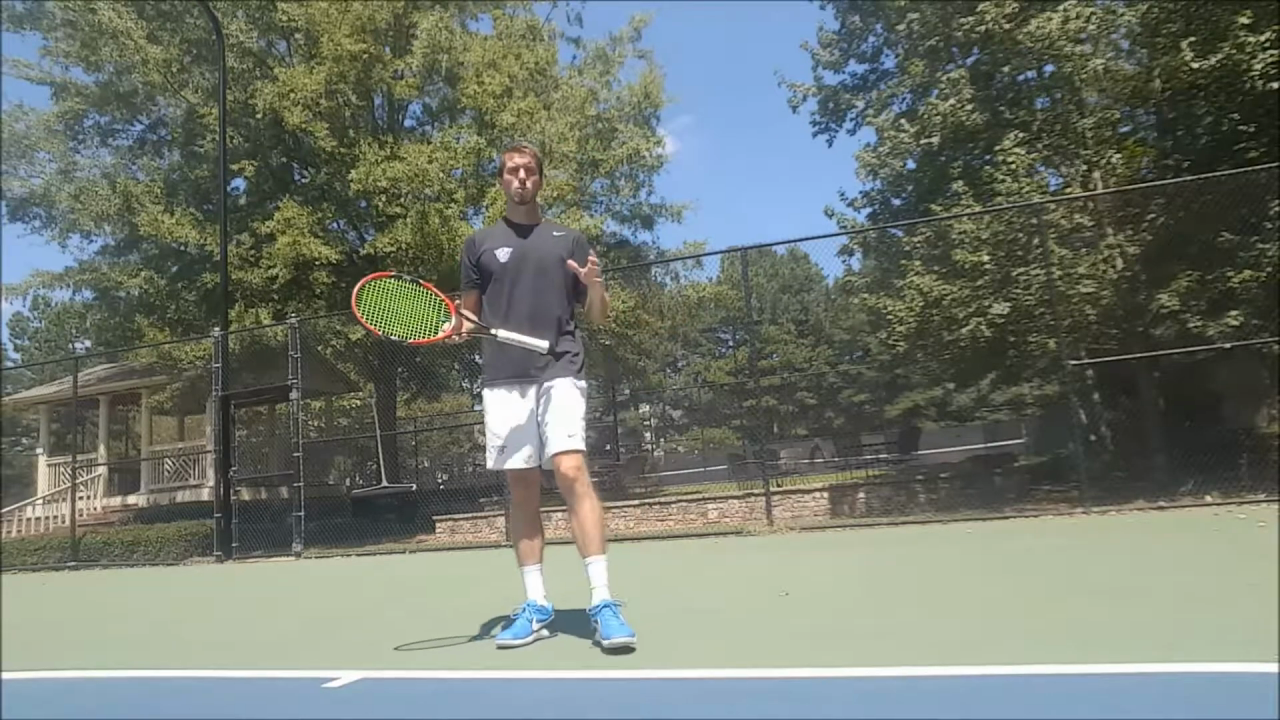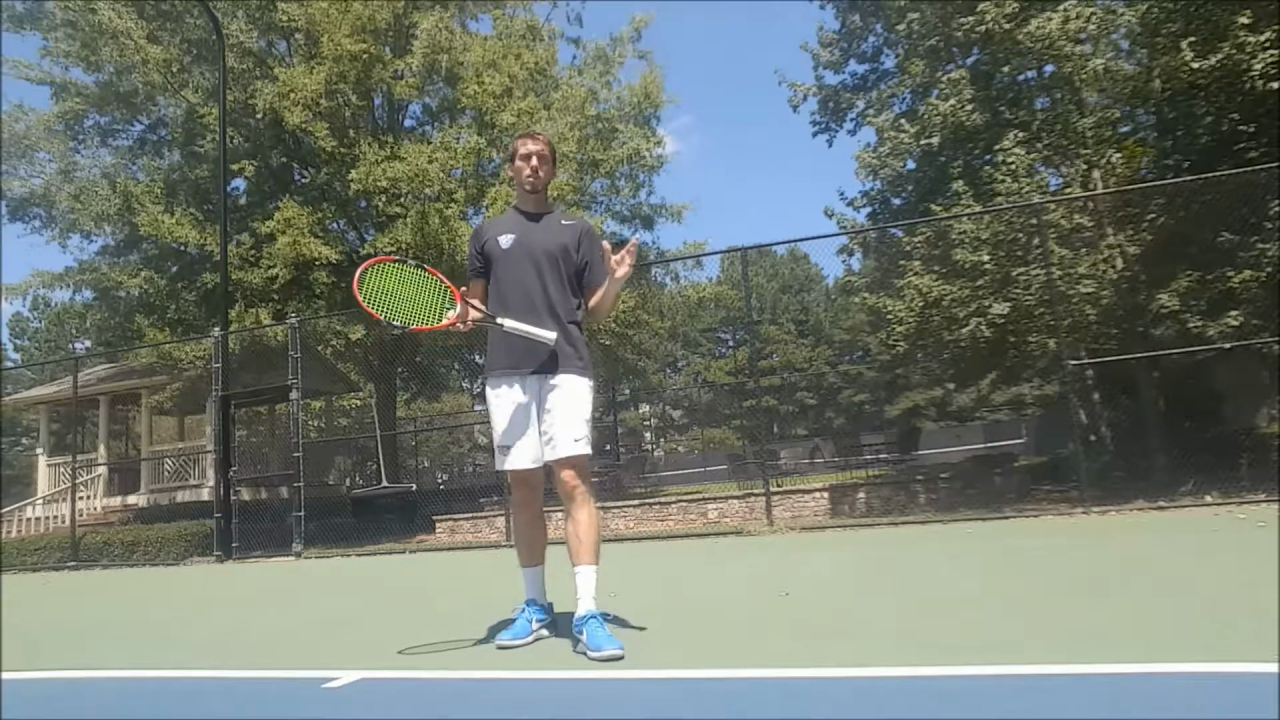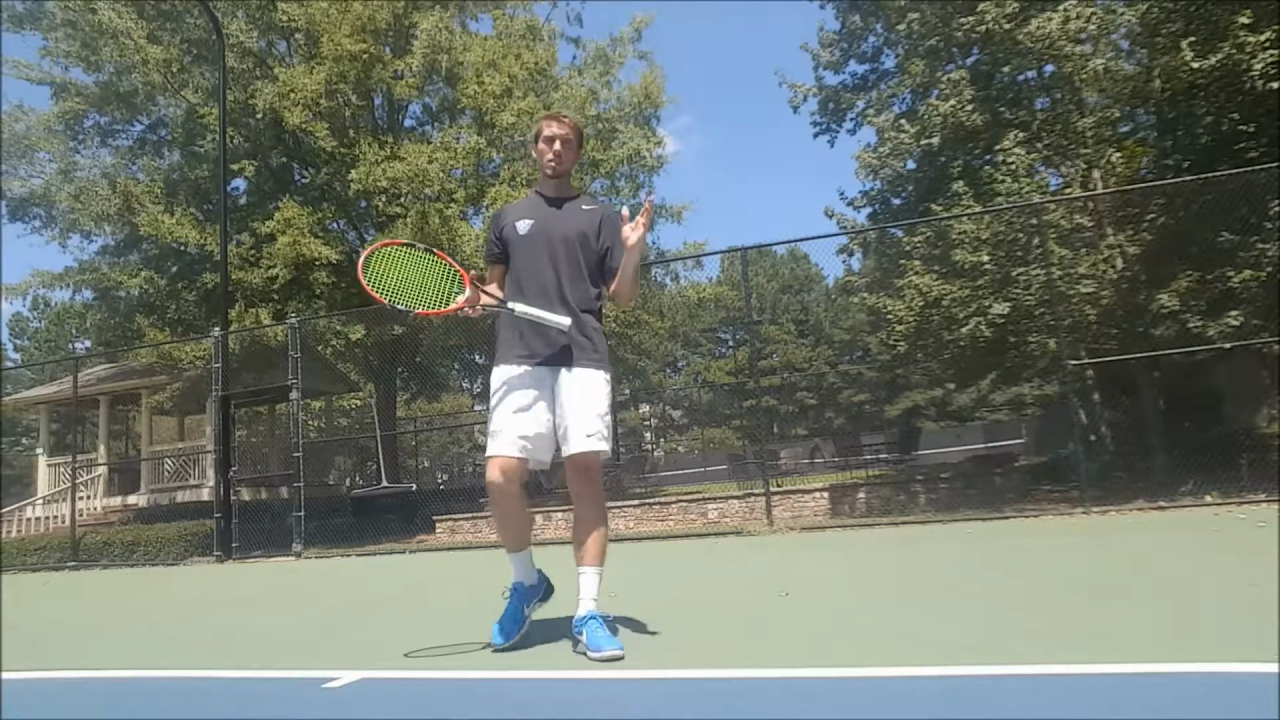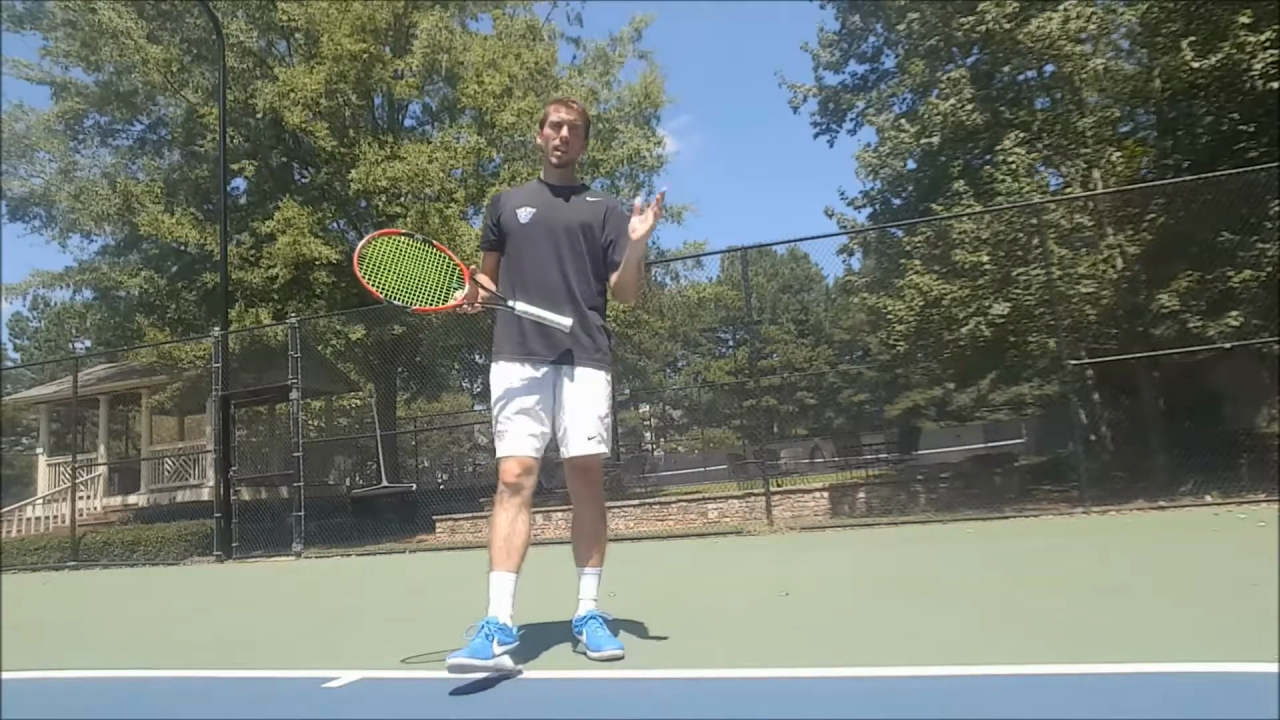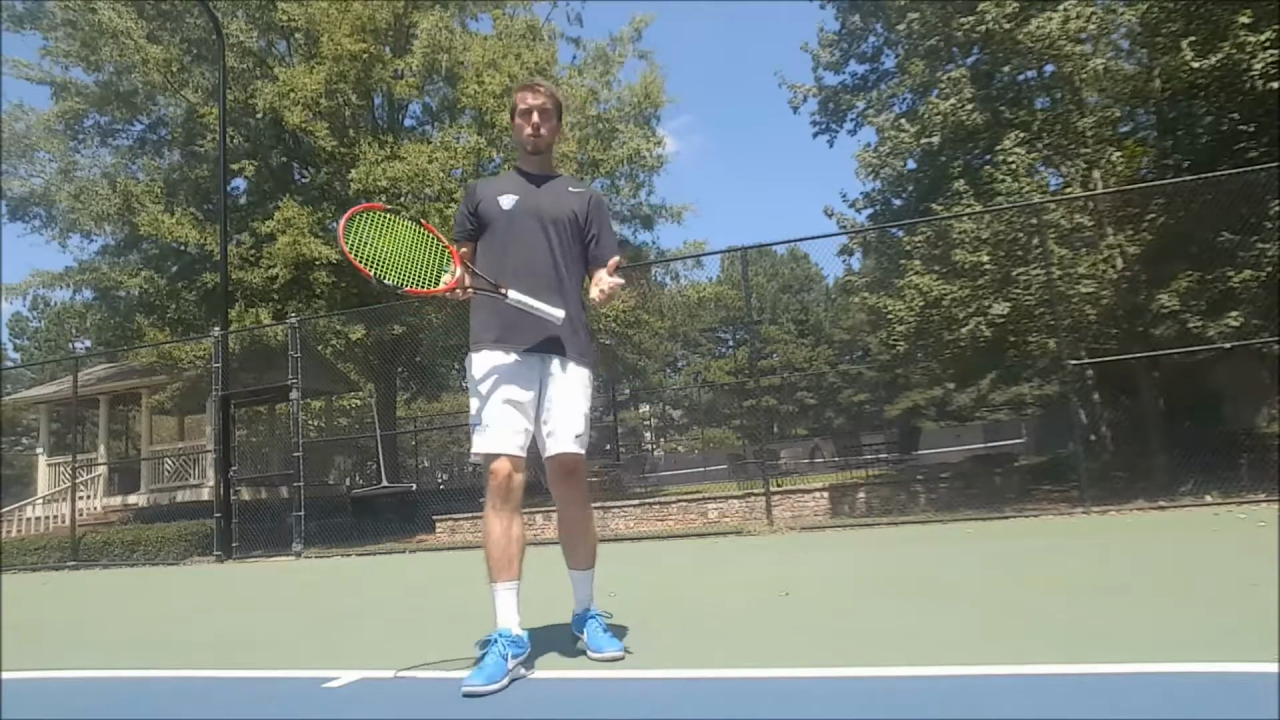
dt=0.4s
person 1, frame 1
left shoulder: (569, 240)
right shoulder: (480, 243)
left elbow: (598, 316)
right elbow: (469, 311)
left wrist: (596, 287)
right wrist: (460, 326)
left hip: (561, 373)
right hip: (504, 380)
left knee: (572, 473)
right knee: (521, 487)
left ankle: (602, 601)
right ankle: (535, 606)
person 1, frame 2
left shoulder: (577, 230)
right shoulder: (487, 233)
left elbow: (596, 310)
right elbow: (476, 300)
left wrist: (616, 279)
right wrist: (465, 315)
left hip: (566, 369)
right hip: (507, 374)
left knee: (573, 481)
right knee: (523, 487)
left ankle: (587, 614)
right ankle: (536, 607)
person 1, frame 3
left shoulder: (599, 216)
right shoulder: (507, 217)
left elbow: (621, 298)
right elbow: (494, 286)
left wrist: (633, 253)
right wrist: (476, 300)
left hip: (582, 360)
right hip: (518, 361)
left knee: (585, 474)
right knee: (500, 475)
left ankle: (588, 614)
right ankle: (527, 580)
person 1, frame 4
left shoulder: (604, 208)
right shoulder: (507, 203)
left elbow: (626, 292)
right elbow: (488, 273)
left wrist: (637, 245)
right wrist: (473, 292)
left hip: (584, 359)
right hip: (518, 359)
left knee: (586, 479)
right knee: (513, 479)
left ankle: (588, 614)
right ankle: (498, 626)
person 1, frame 5
left shoulder: (585, 198)
right shoulder: (482, 193)
left elbow: (600, 278)
right elbow: (459, 266)
left wrist: (604, 288)
right wrist: (457, 281)
left hip: (567, 353)
right hip: (497, 351)
left knee: (569, 478)
right knee: (503, 479)
left ankle: (585, 614)
right ankle: (508, 636)
